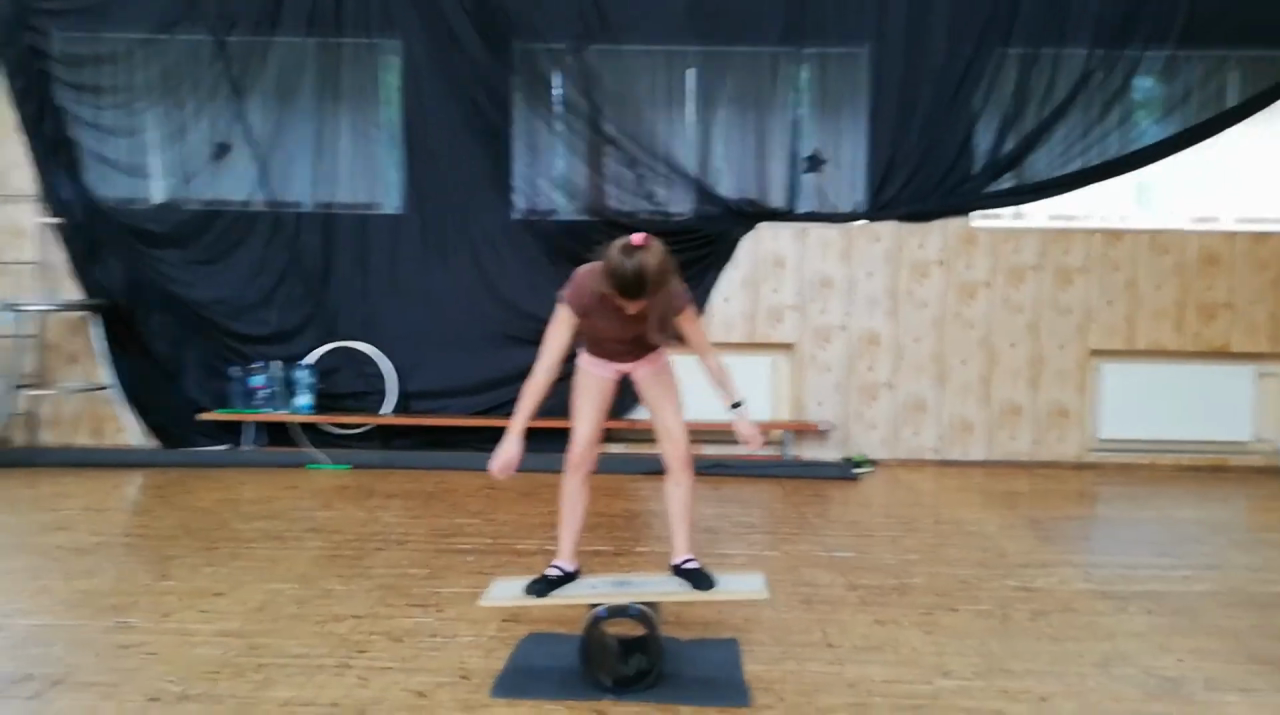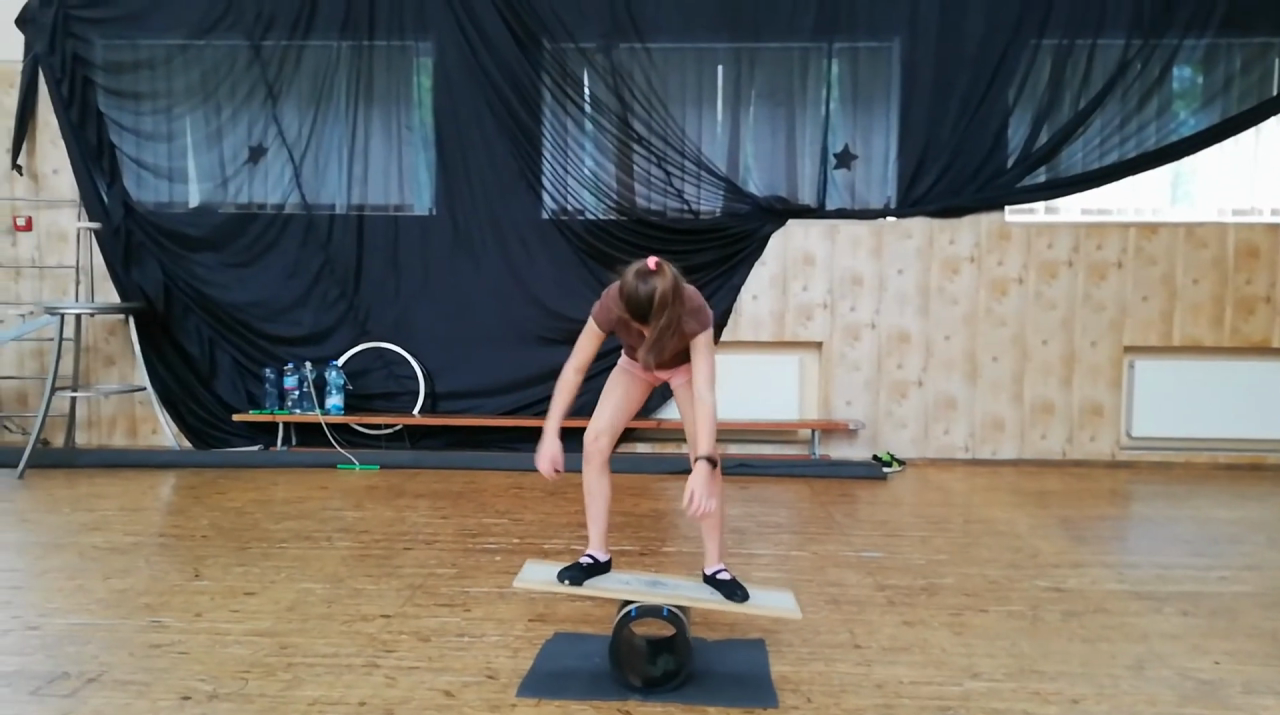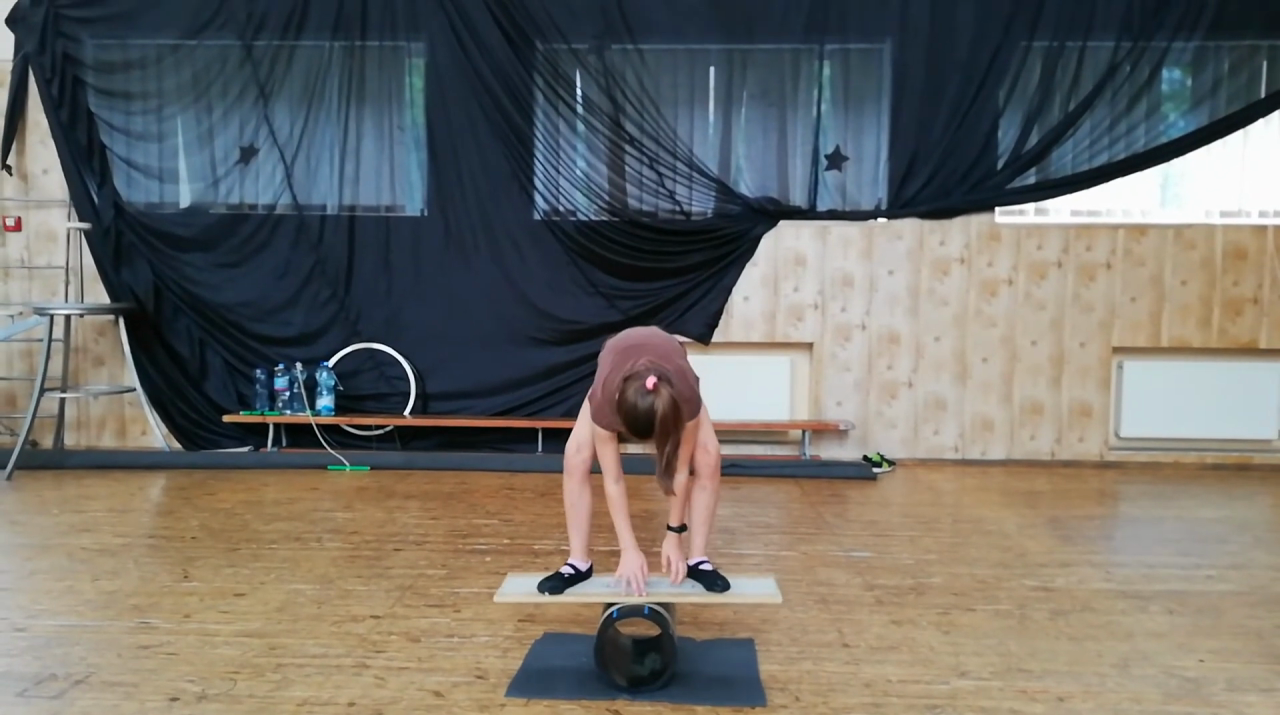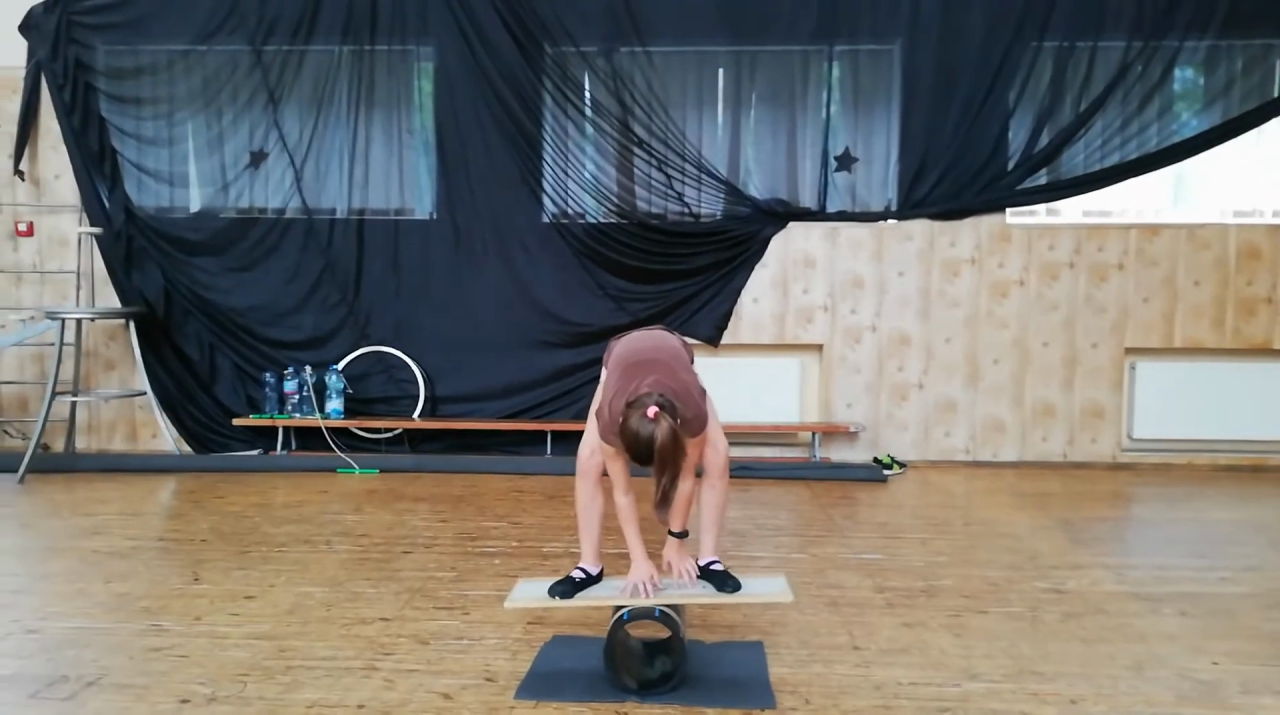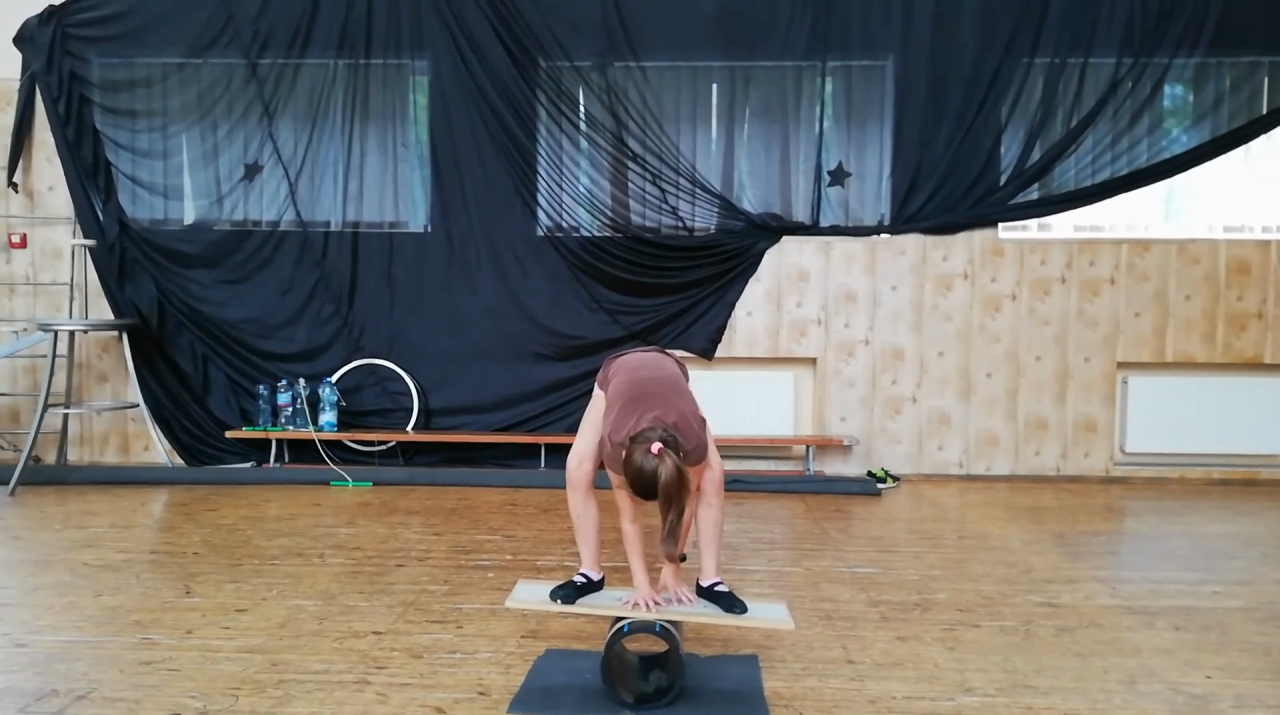
dt=1s
person 1, frame 1
left shoulder: (670, 292)
right shoulder: (584, 285)
left elbow: (705, 350)
right elbow: (547, 363)
left wrist: (736, 408)
right wrist: (514, 434)
left hip: (648, 357)
right hip: (596, 359)
left knee: (678, 449)
right knee: (580, 452)
left ankle: (682, 558)
right ankle: (565, 563)
person 1, frame 2
left shoulder: (693, 310)
right shoulder: (612, 304)
left elbow: (705, 392)
right elbow: (576, 368)
left wrist: (703, 466)
right wrist: (550, 434)
left hip: (685, 365)
right hip: (635, 364)
left knee: (707, 462)
right knee: (595, 440)
left ankle: (714, 567)
right ankle: (597, 554)
person 1, frame 3
left shoulder: (686, 395)
right shoulder: (604, 398)
left elbow: (679, 470)
right elbow: (613, 480)
left wrist: (674, 535)
right wrist: (629, 549)
left hip: (669, 373)
right hip: (618, 369)
left knee: (708, 455)
right knee: (576, 455)
left ankle: (697, 559)
right ankle: (578, 562)
person 1, frame 4
left shoulder: (692, 410)
right shoulder: (611, 414)
left elbow: (685, 477)
right elbow: (622, 491)
left wrist: (676, 540)
right wrist: (639, 559)
left knee: (717, 457)
right knee: (589, 460)
left ankle: (708, 560)
right ankle: (589, 566)
person 1, frame 5
left shoulder: (693, 441)
right shoulder: (615, 443)
left elbow: (686, 504)
right elbow: (629, 519)
left wrist: (673, 567)
right wrist: (641, 583)
right hip: (614, 374)
left knee: (711, 475)
right knee: (578, 470)
left ankle: (709, 581)
right ankle: (590, 574)
